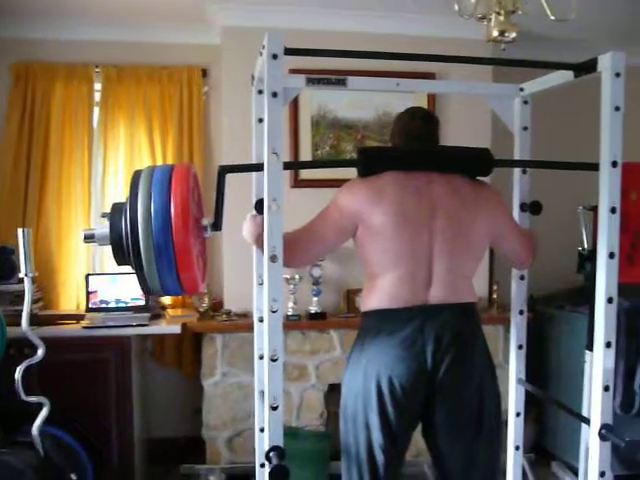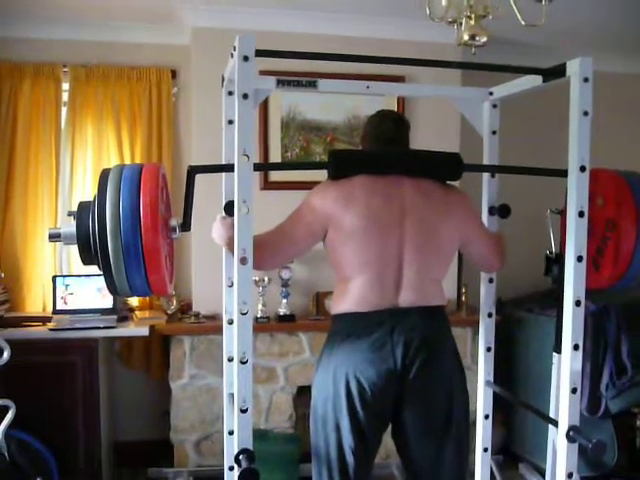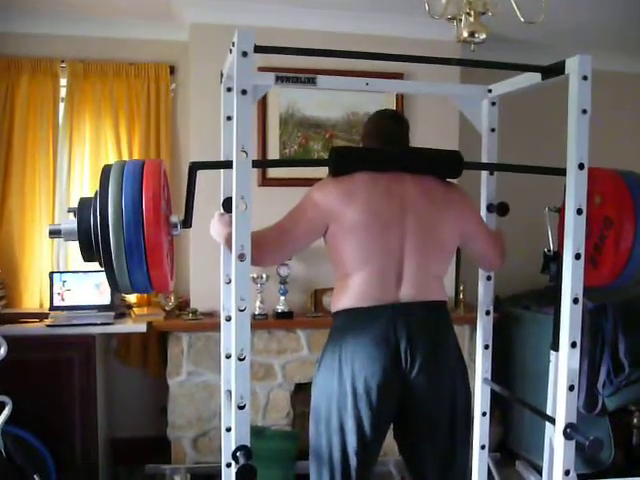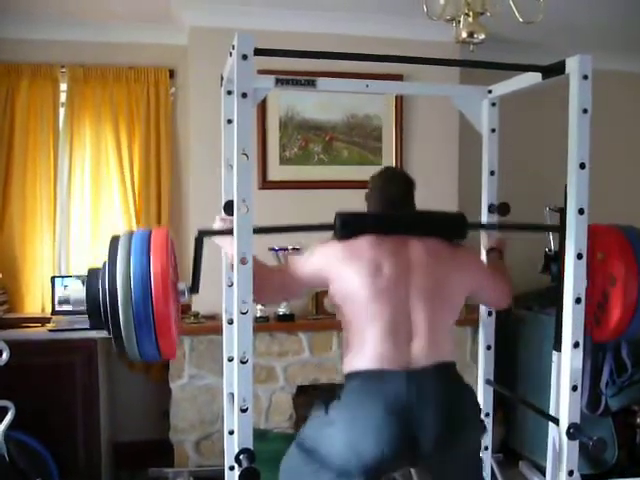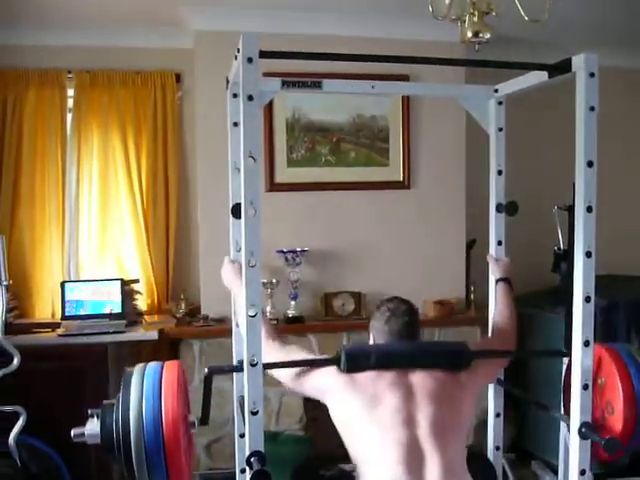
dt=1s
person 1, frame 1
left shoulder: (364, 193)
right shoulder: (481, 196)
left elbow: (295, 252)
right elbow: (524, 256)
left wrist: (256, 234)
right wrist: (530, 226)
left hip: (387, 339)
right hip: (461, 336)
person 1, frame 2
left shoulder: (335, 196)
right shoulder: (450, 199)
left elbow: (266, 254)
right elbow: (493, 260)
left wrist: (227, 236)
right wrist: (497, 228)
left hip: (358, 343)
right hip: (430, 341)
person 1, frame 3
left shoulder: (336, 192)
right shoulder: (450, 196)
left elbow: (264, 250)
right elbow: (494, 258)
left wrist: (224, 232)
right wrist: (495, 227)
left hip: (360, 339)
right hip: (432, 336)
person 1, frame 4
left shoulder: (340, 254)
right shoulder: (456, 257)
left elbow: (262, 288)
right elbow: (502, 297)
left wrist: (231, 242)
right wrist: (495, 252)
left hip: (370, 404)
right hip: (444, 401)
person 1, frame 5
left shoulder: (343, 382)
right shoulder: (456, 379)
left elbow: (270, 349)
right elbow: (503, 341)
left wrist: (238, 286)
right wrist: (502, 280)
